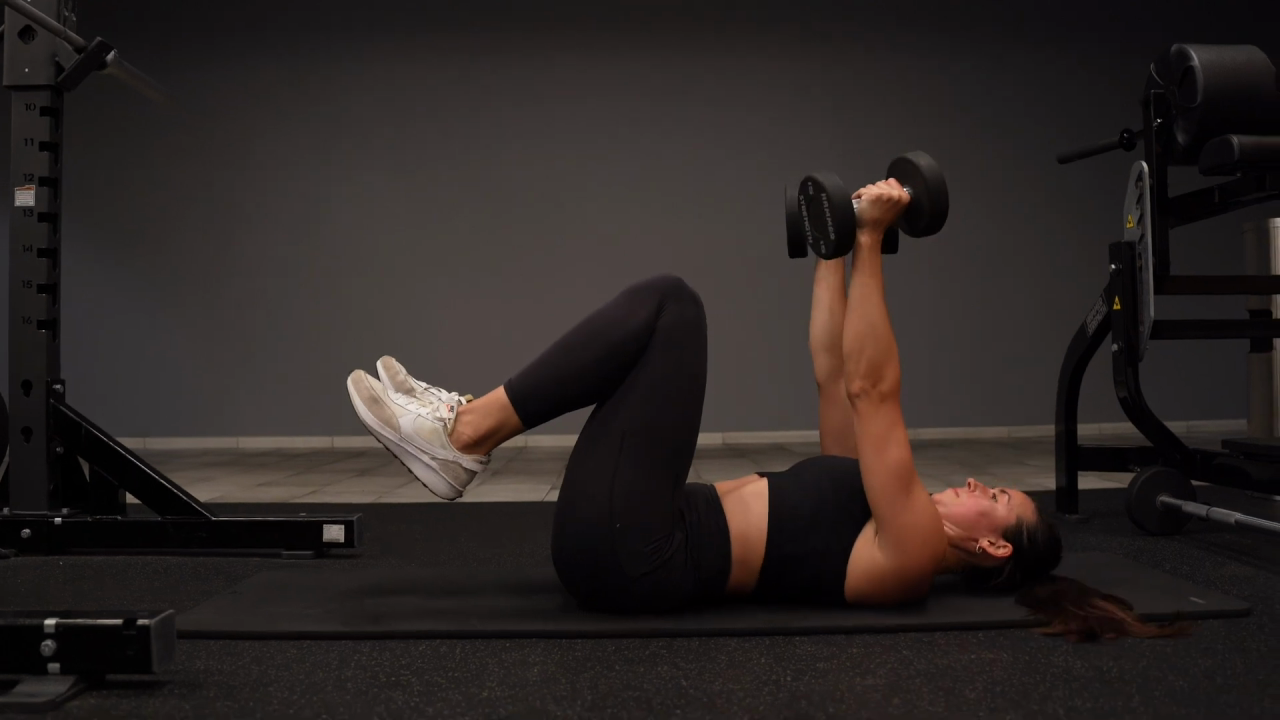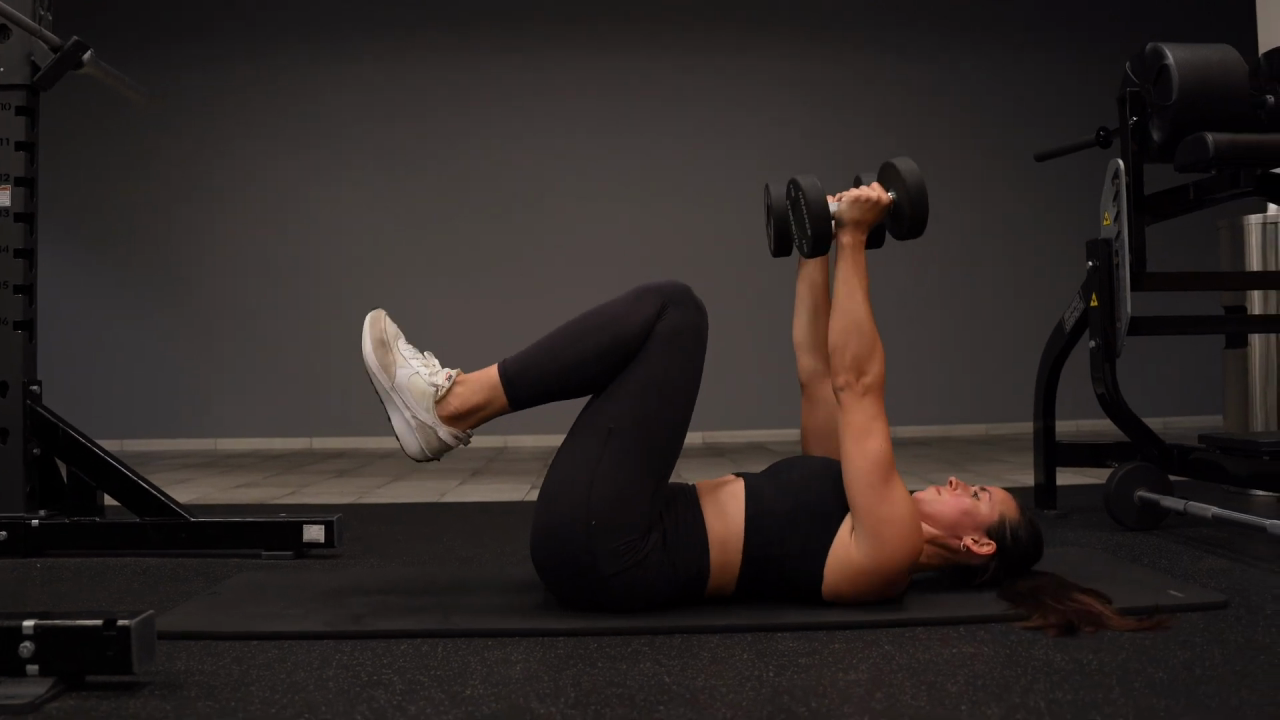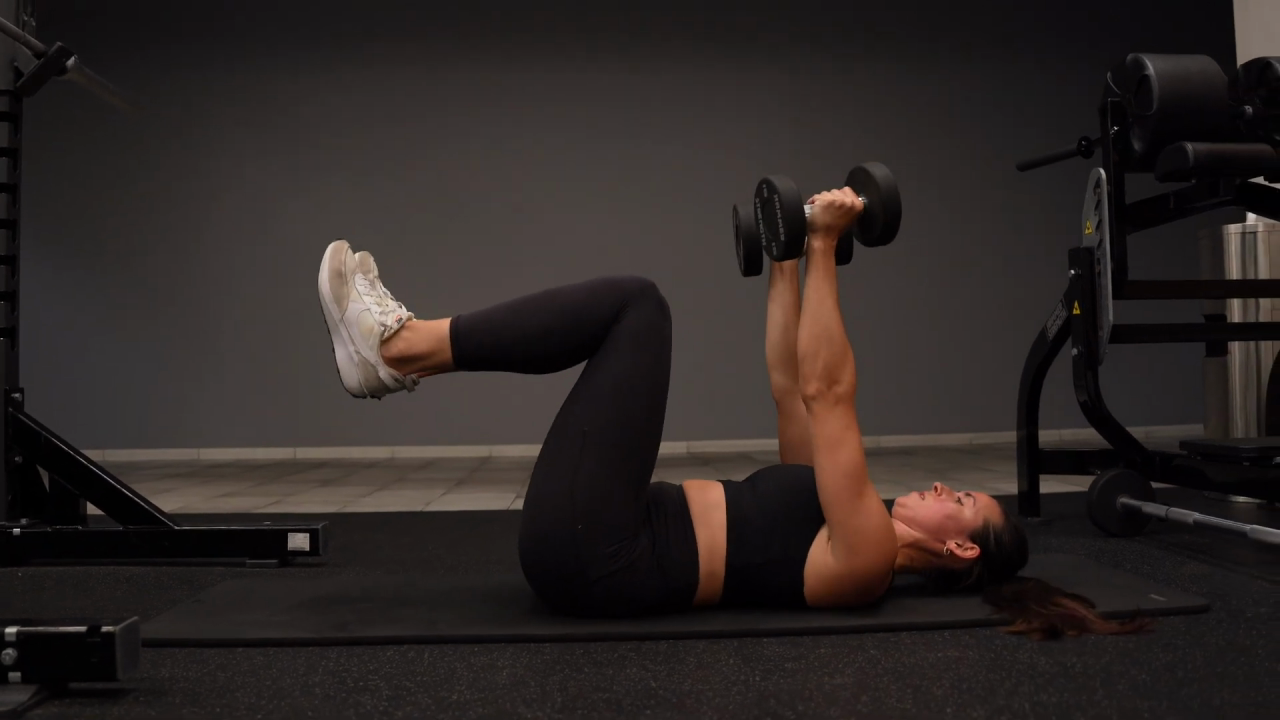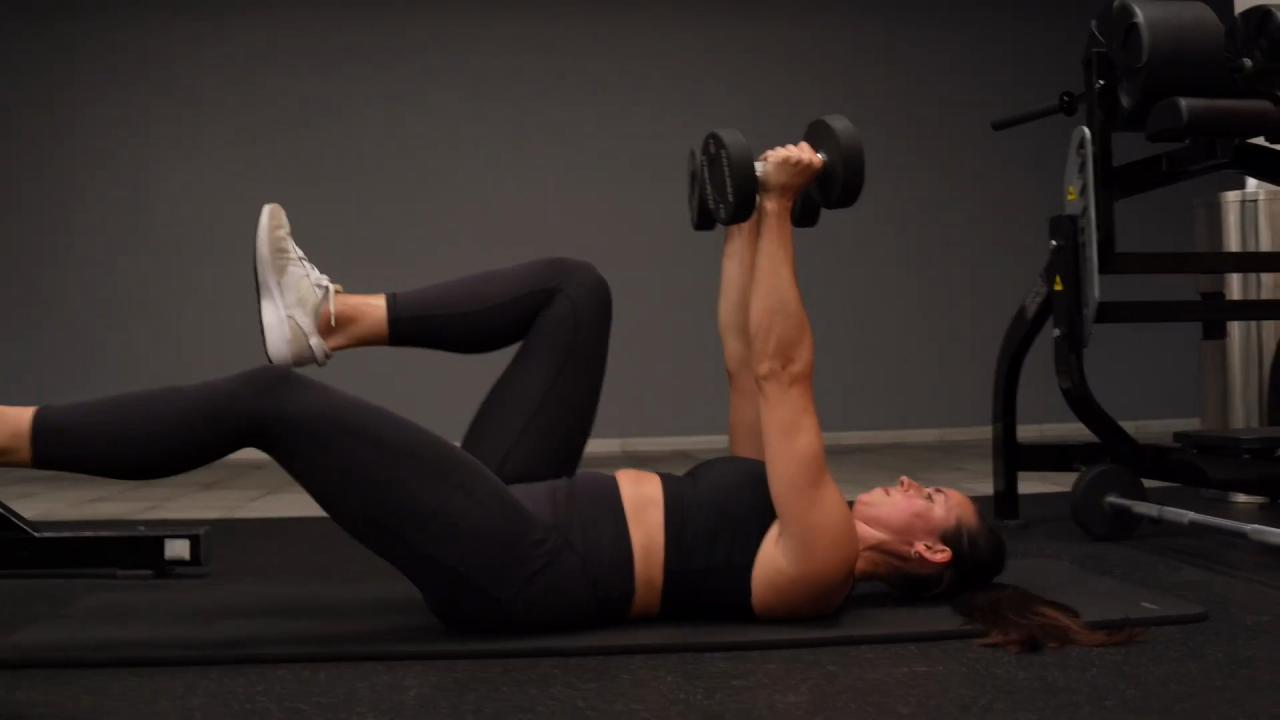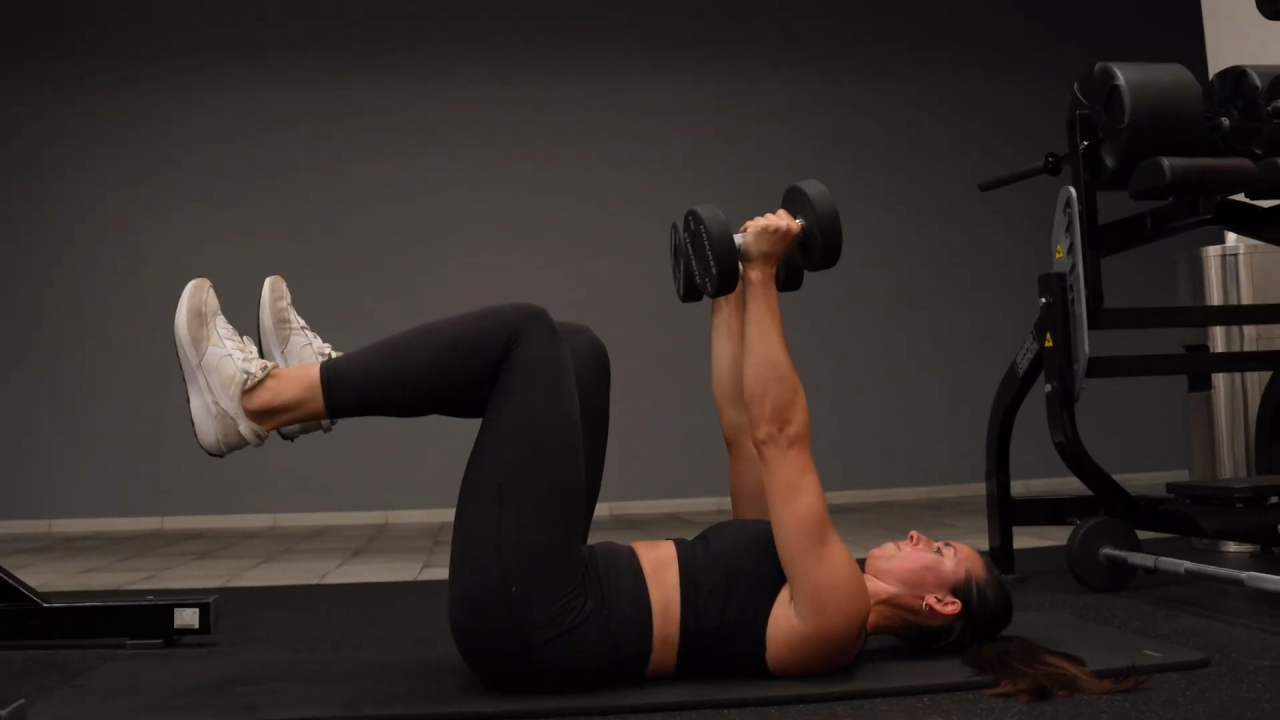
dt=1s
person 1, frame 1
left shoulder: (915, 553)
right shoulder: (877, 517)
left elbow: (875, 390)
right elbow: (833, 373)
left wrist: (870, 242)
right wrist: (832, 248)
left hip: (628, 555)
right hip: (625, 544)
left knee: (668, 305)
right knee: (659, 323)
left ankle: (466, 437)
right ankle: (465, 425)
person 1, frame 2
left shoulder: (890, 549)
right shoulder: (857, 521)
left elbow: (858, 386)
right elbow: (818, 374)
left wrist: (853, 242)
right wrist: (815, 249)
left hip: (601, 551)
right hip: (599, 541)
left knee: (673, 310)
right knee: (661, 322)
left ankle: (451, 408)
right ankle: (450, 397)
person 1, frame 3
left shoulder: (865, 558)
right shoulder: (837, 525)
left elbow: (828, 395)
right elbow: (788, 385)
left wrist: (824, 249)
right wrist: (784, 261)
left hip: (590, 555)
right hip: (591, 544)
left knee: (635, 306)
right knee: (629, 318)
left ankle: (400, 349)
right ankle: (407, 347)
person 1, frame 4
left shoulder: (824, 559)
right shoulder: (793, 517)
left elbow: (782, 376)
right elbow: (741, 360)
left wrist: (779, 211)
right wrist: (740, 222)
left hip: (508, 565)
right hip: (516, 517)
left knee: (270, 401)
right knee: (575, 287)
right ankle: (329, 318)
person 1, frame 5
left shoulder: (830, 618)
right shoulder: (796, 573)
left elbow: (779, 438)
right elbow: (739, 428)
left wrist: (765, 279)
right wrist: (730, 288)
left hip: (531, 625)
right hip: (532, 608)
left knee: (531, 331)
right knee: (577, 353)
left ankle: (259, 398)
right ankle: (312, 387)
